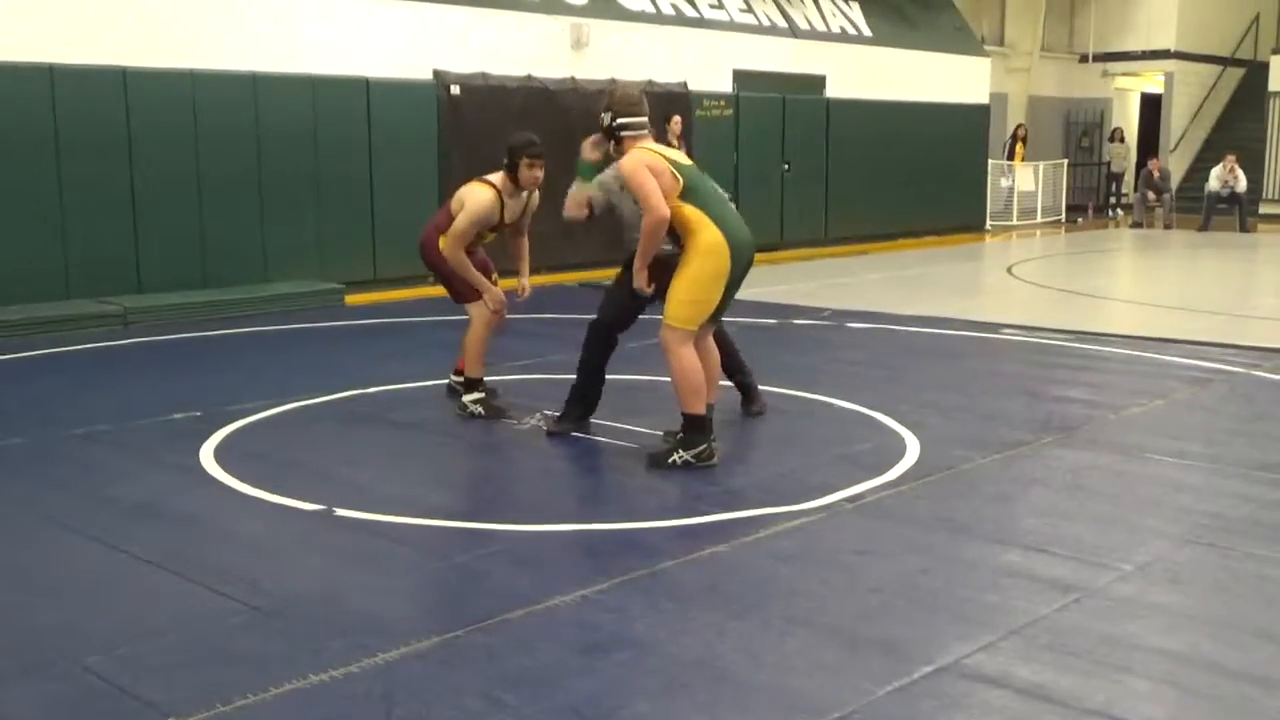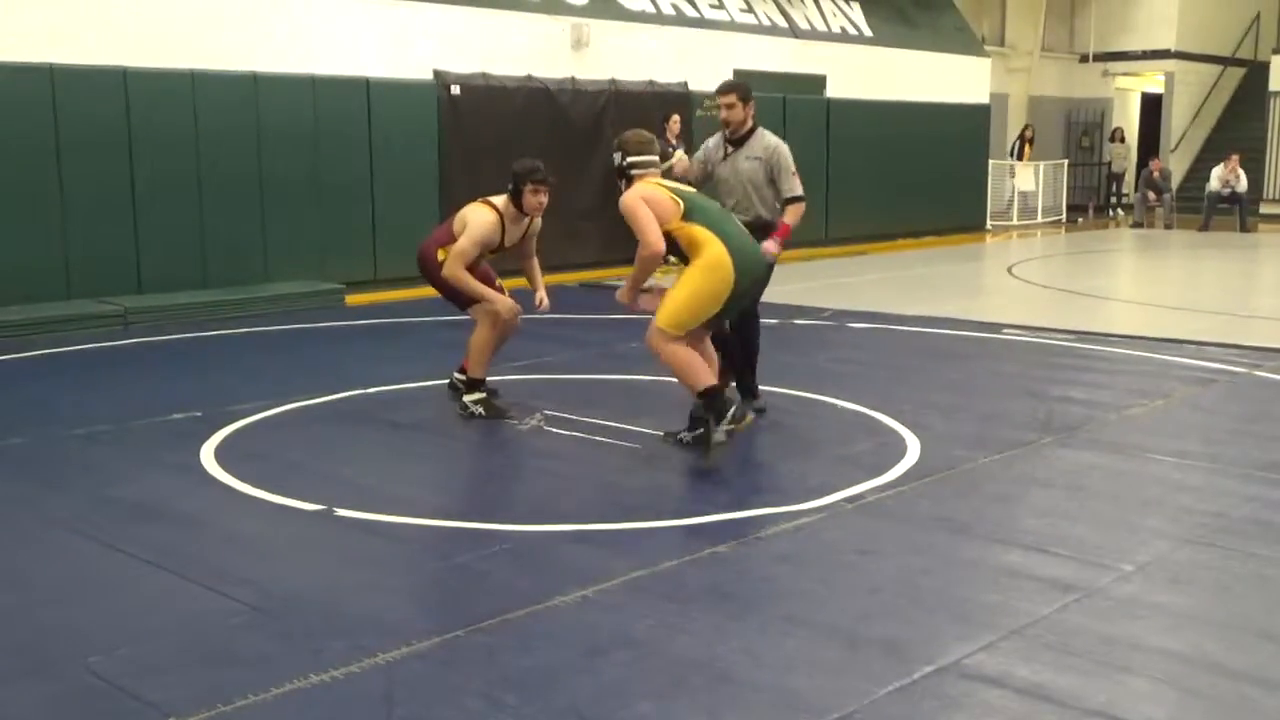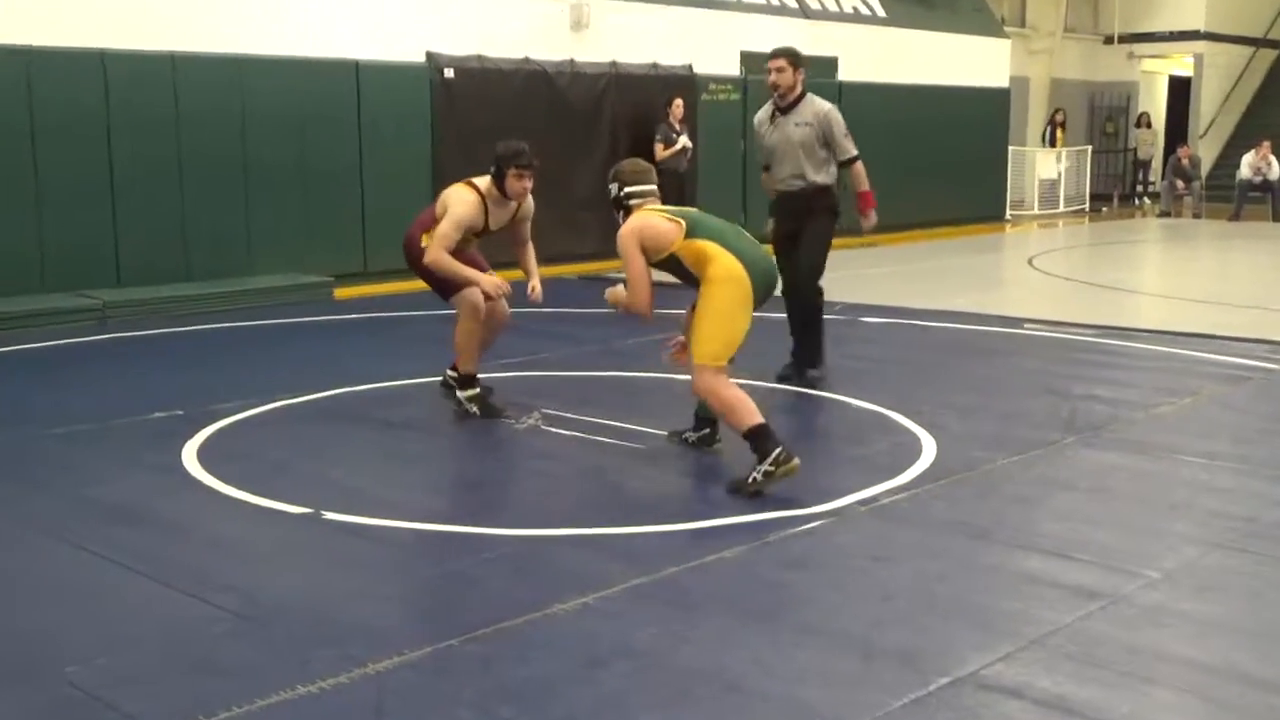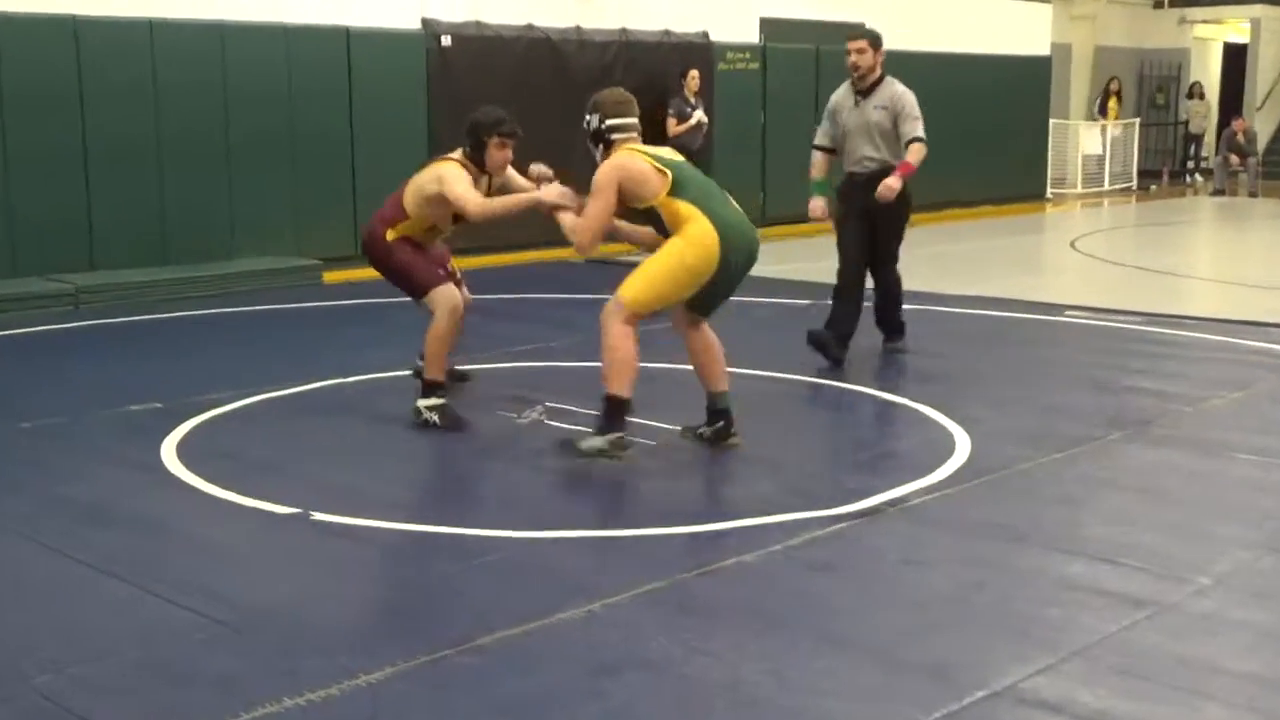
dt=0.4s
person 1, frame 1
left shoulder: (631, 162)
right shoulder: (667, 152)
left elbow: (659, 214)
left wrist: (640, 266)
left hip: (712, 245)
right hip: (737, 240)
left knee: (675, 338)
right knee: (698, 334)
left ankle: (697, 443)
right ankle: (699, 430)
person 1, frame 2
left shoulder: (632, 197)
right shoulder: (679, 189)
left elbow: (653, 249)
left wrist: (632, 286)
right wrist: (668, 297)
left hip: (721, 261)
right hip: (752, 259)
left knee: (661, 337)
right knee: (695, 335)
left ankle: (723, 410)
right ankle: (703, 424)
person 1, frame 3
left shoulder: (629, 230)
right shoulder: (678, 213)
left elbow: (642, 304)
left wrist: (618, 296)
right wrist: (691, 334)
left hip: (732, 273)
right hip: (760, 265)
left knee: (707, 377)
left ankle: (773, 454)
right ankle: (707, 423)
person 1, frame 4
left shoulder: (612, 168)
right shoulder: (666, 157)
left elbow: (585, 242)
left wrist: (564, 213)
right wrist: (610, 224)
left hip: (705, 241)
right hip: (740, 235)
left knee: (617, 315)
right knee: (689, 319)
left ankle: (612, 428)
right ankle: (719, 420)
person 2, frame 1
right shoulder: (610, 180)
right elbow: (573, 213)
right wrist: (584, 170)
left hip: (681, 266)
left knee: (708, 333)
right knee: (601, 333)
left ankle: (748, 390)
right ankle: (577, 414)
person 2, frame 2
left shoulder: (772, 148)
right shoulder: (711, 147)
left elbow: (795, 201)
right elbow: (693, 182)
left wrist: (777, 240)
right wrist: (679, 172)
left hip: (759, 242)
left knee: (743, 311)
left ankle: (747, 390)
right ankle: (726, 370)
person 2, frame 3
left shoulder: (823, 113)
right shoulder: (761, 120)
left elbow: (852, 161)
left wrist: (867, 207)
right wrist: (773, 212)
left hip: (818, 205)
right hip: (784, 207)
left knee: (806, 280)
right knee: (791, 287)
left ankle: (813, 358)
right ankle: (802, 357)
person 2, frame 4
left shoulder: (900, 96)
right shoulder: (839, 99)
left elbow: (917, 144)
right elbow: (823, 148)
left wrist: (899, 176)
right wrist: (817, 194)
left hip: (890, 190)
right hip: (853, 187)
left knee: (883, 265)
right knee: (850, 265)
left ankle: (893, 330)
right ankle: (836, 338)
person 3, frame 1
left shoulder: (530, 196)
right shoulder: (485, 199)
left elbow: (519, 235)
right elbow: (451, 250)
left wrist: (524, 274)
right wrist: (486, 288)
left hip: (467, 244)
right hip: (441, 245)
left knee: (495, 311)
right knee: (483, 311)
left ankle: (460, 379)
right ankle: (471, 396)
person 3, frame 2
left shoulder: (532, 220)
right shoulder: (487, 220)
left elbow: (529, 256)
right elbow: (451, 271)
left wrist: (540, 289)
right wrist: (494, 297)
left hip: (467, 258)
right hip: (439, 258)
left knee: (509, 318)
right knee: (491, 314)
left ankle: (463, 378)
right ankle: (472, 397)
person 3, frame 3
left shoulder: (524, 202)
right shoulder: (468, 201)
left elbow: (524, 242)
right elbow: (433, 256)
left wrist: (534, 278)
right wrist: (481, 278)
left hip: (459, 247)
right hip: (425, 248)
left knee: (498, 314)
right knee: (472, 304)
left ankle: (458, 377)
right ankle: (468, 392)
person 3, frame 4
left shoulder: (494, 170)
right shoulder: (452, 174)
left elbow: (537, 192)
right elbow: (479, 211)
left wrist: (540, 182)
right wrist: (538, 196)
left hip: (419, 238)
right hip: (387, 240)
left knee: (457, 299)
right knee: (449, 303)
left ankle: (431, 362)
right ankle: (431, 401)
